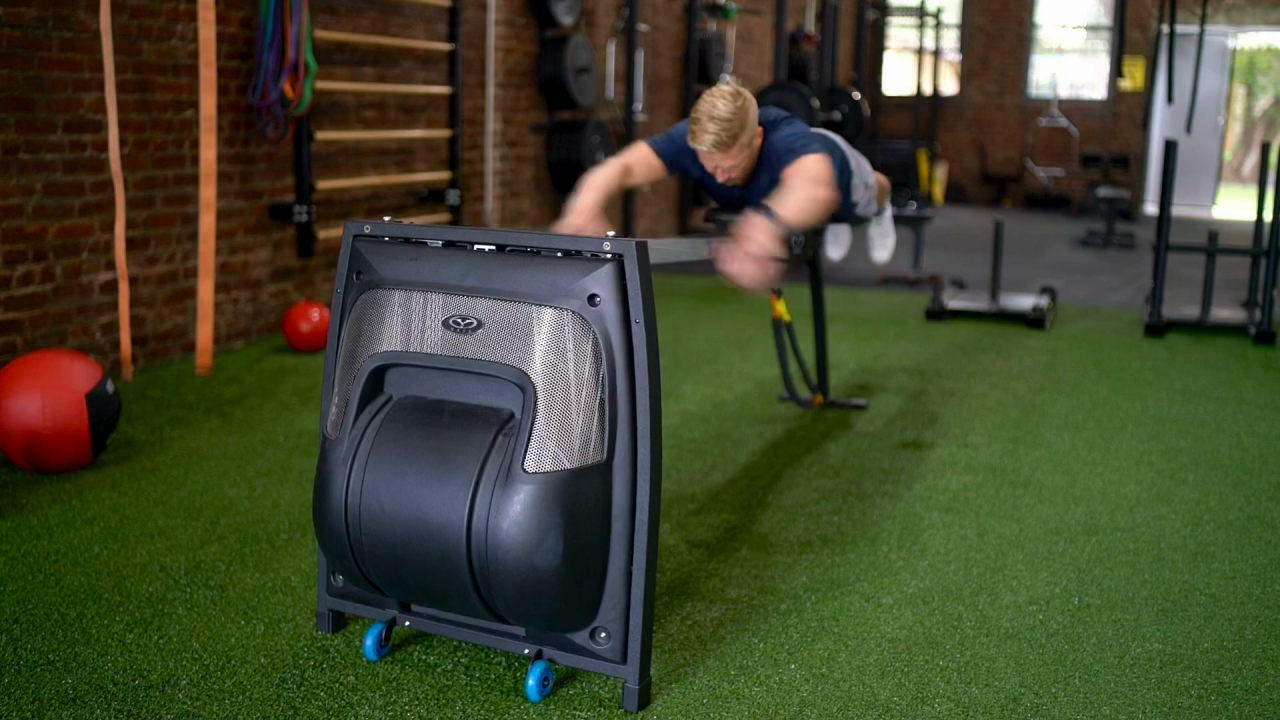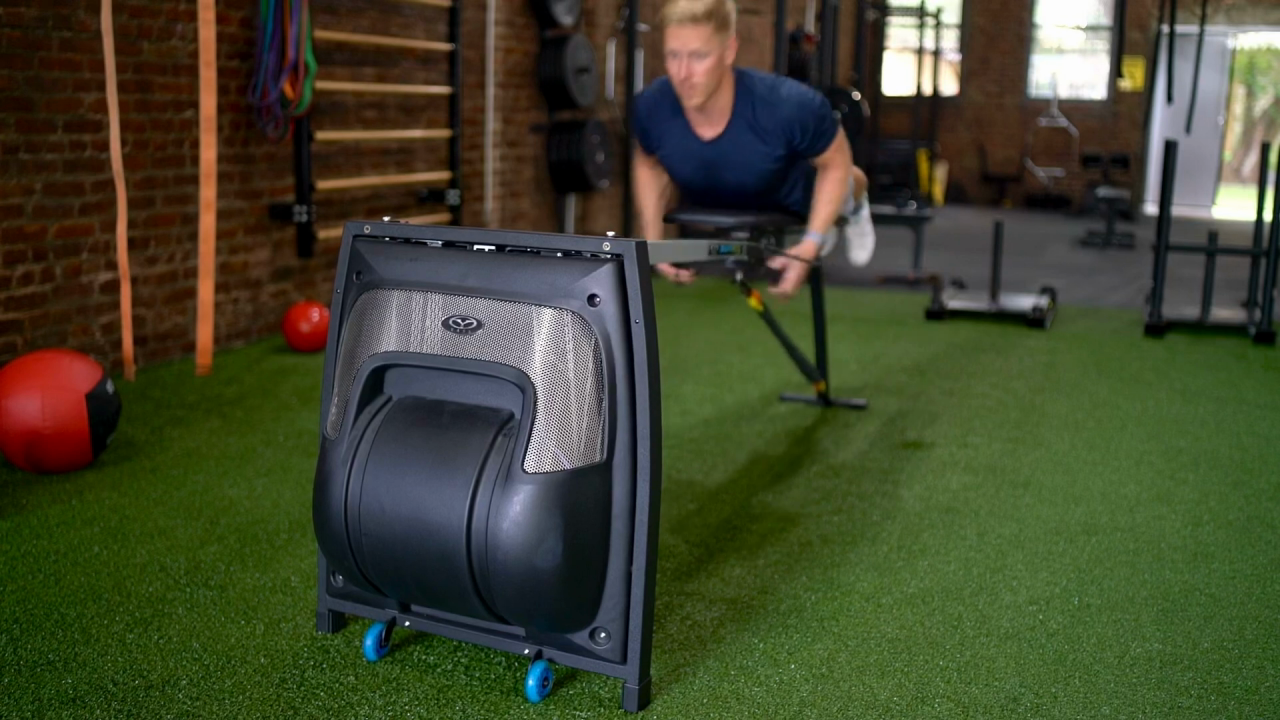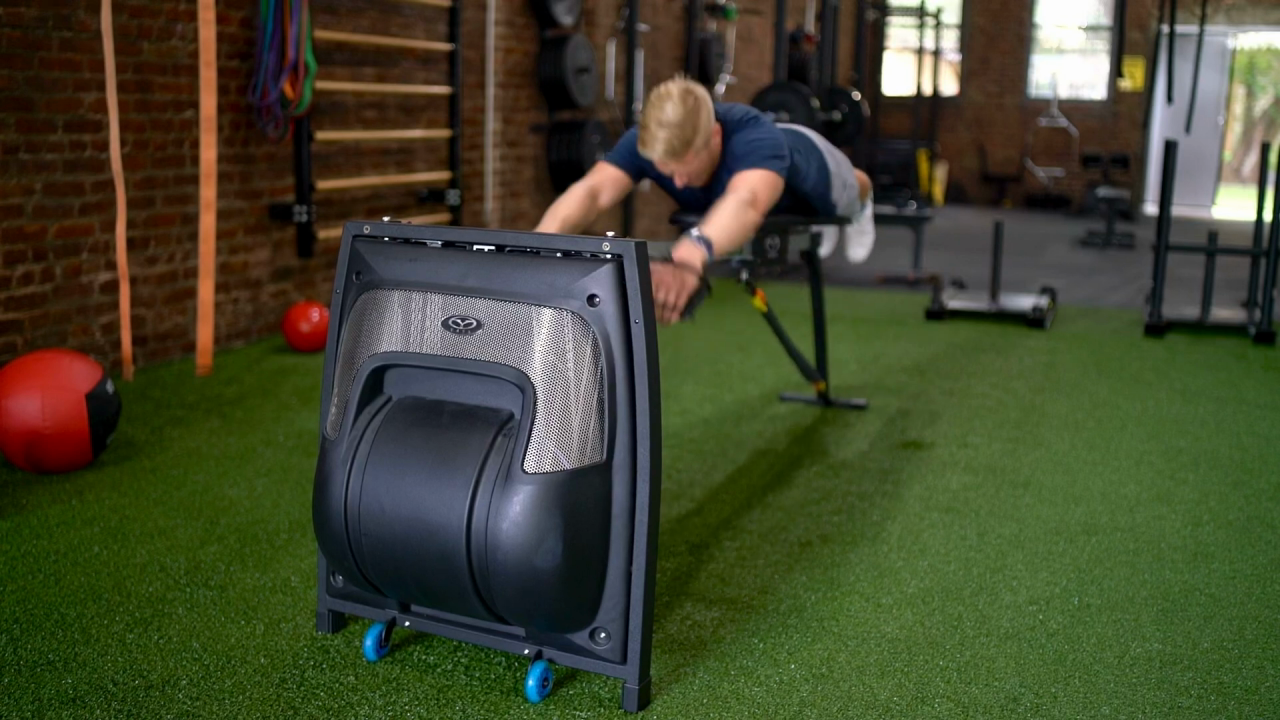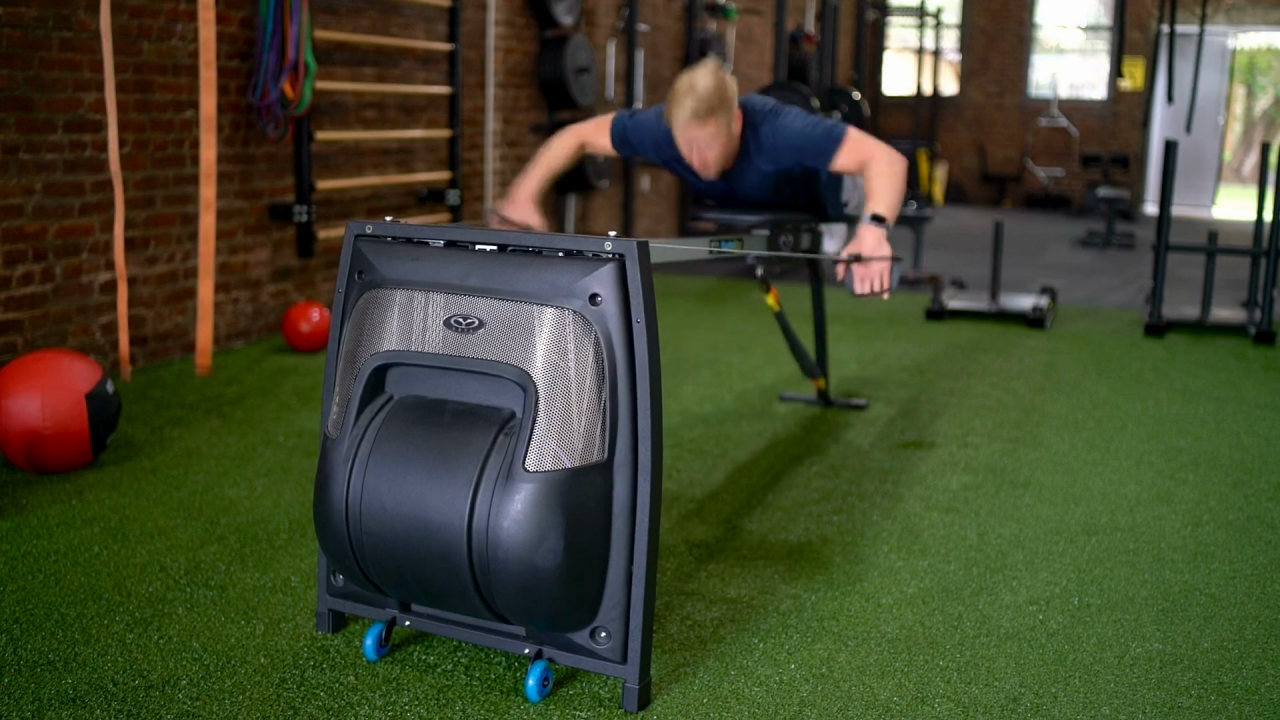
dt=0.5s
person 1, frame 1
left shoulder: (791, 140)
right shoulder: (691, 138)
left elbow: (817, 187)
right elbow: (617, 168)
left wrist: (770, 223)
right wrist: (580, 211)
person 1, frame 2
left shoulder: (789, 105)
right shoulder: (652, 105)
left elbow: (836, 164)
left wrist: (811, 243)
right wrist: (654, 240)
left hip: (794, 201)
left ankle: (857, 205)
person 1, frame 3
left shoulder: (756, 141)
right shoulder: (647, 142)
left elbow: (747, 203)
right elbow: (592, 190)
left wrist: (691, 253)
left hip: (805, 165)
left knee: (844, 196)
left ankle: (860, 197)
person 1, frame 4
left shoulder: (783, 131)
right shoulder: (664, 129)
left elbow: (888, 160)
right elbow: (578, 136)
left wrist: (874, 227)
right wrist: (524, 195)
left hip: (811, 188)
